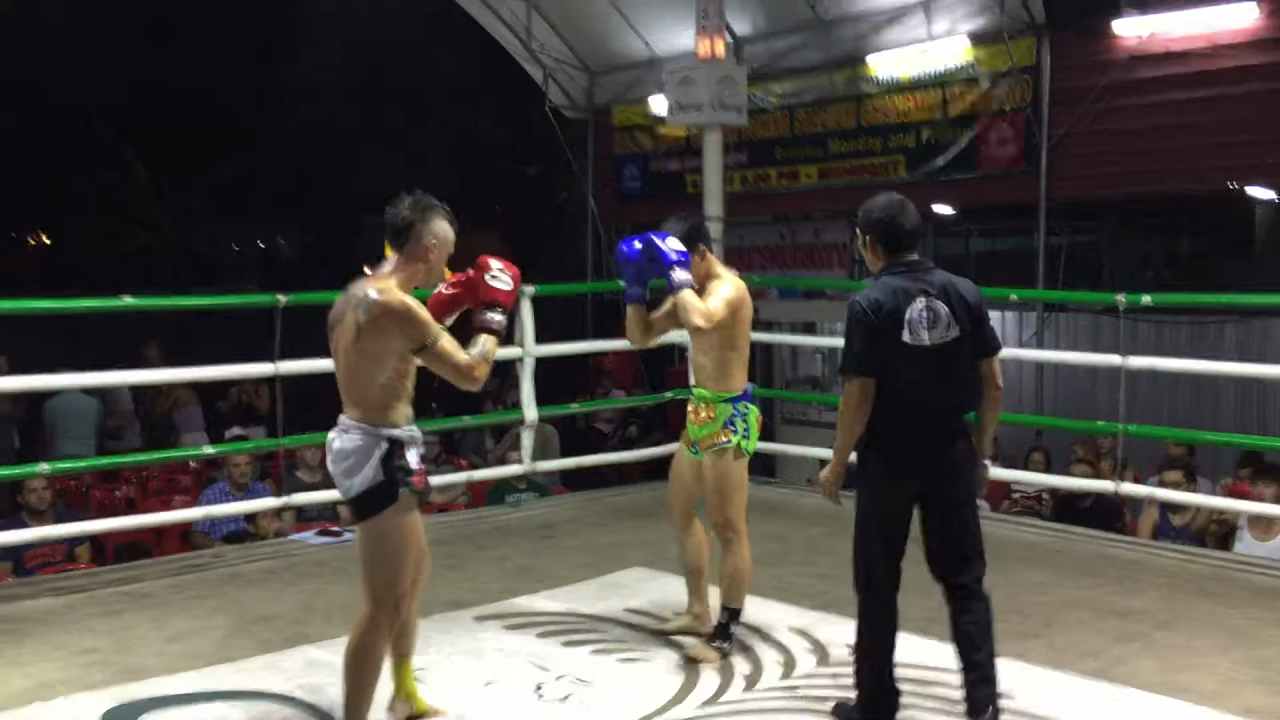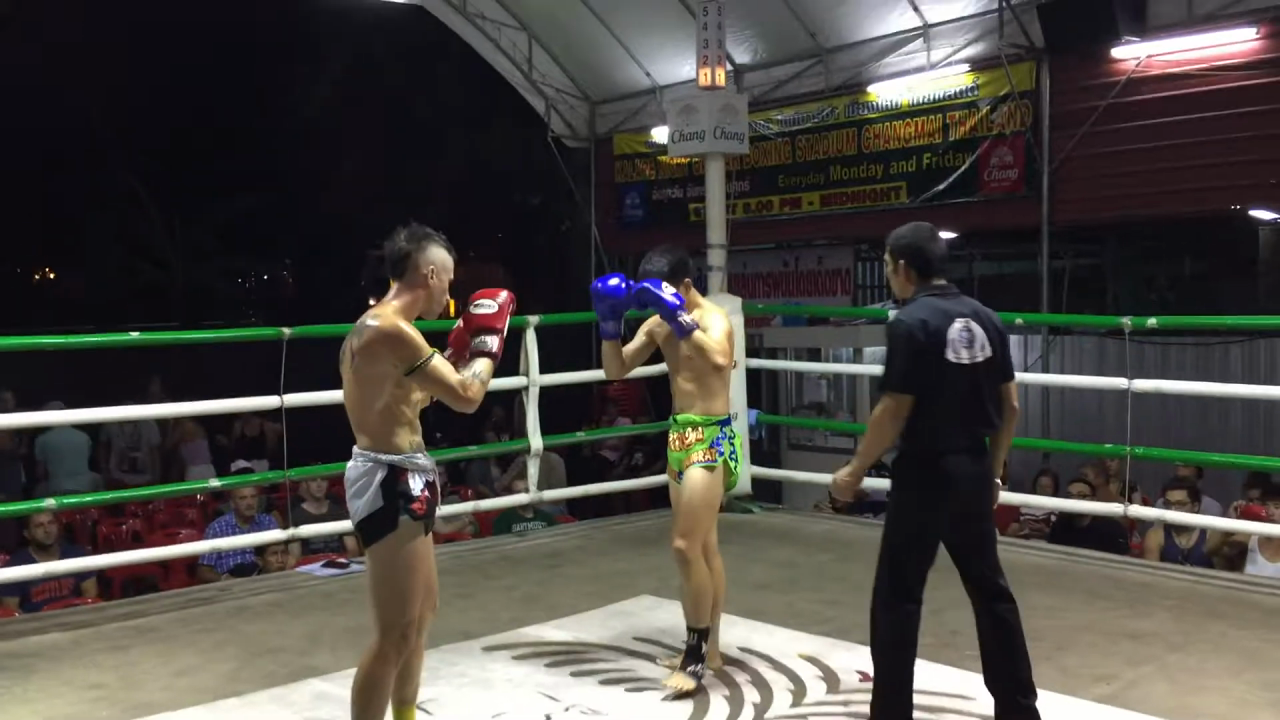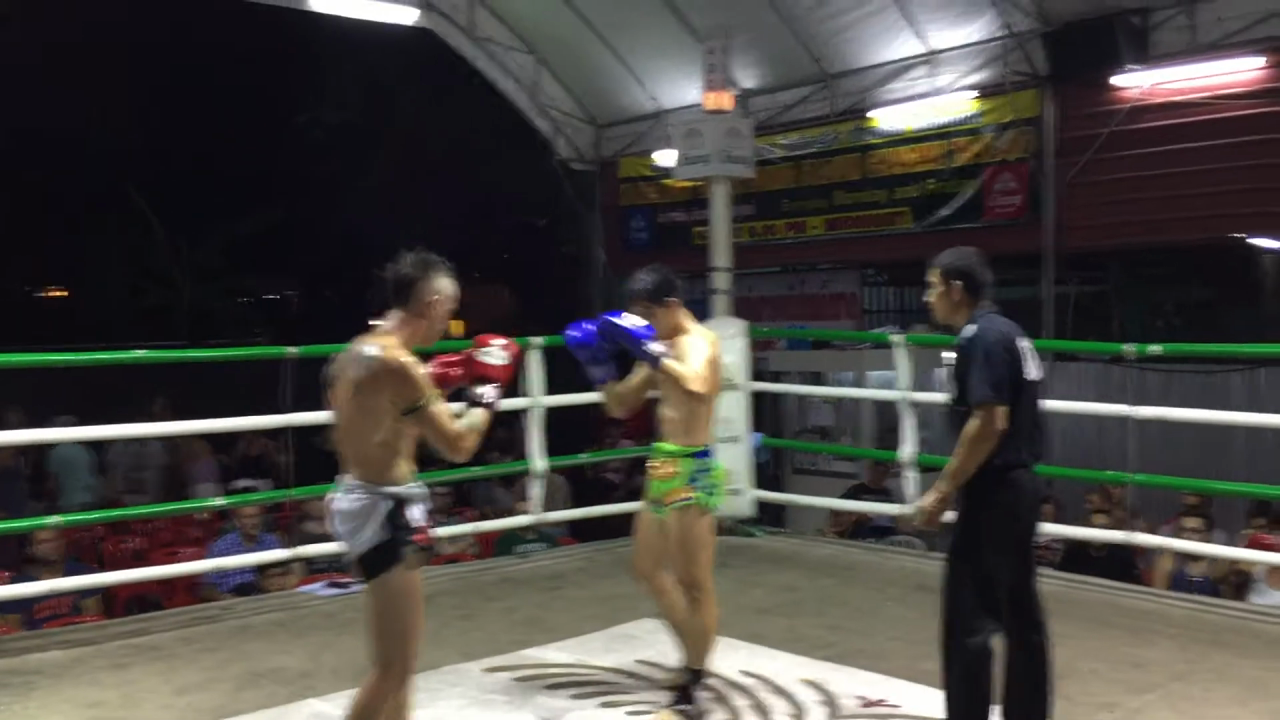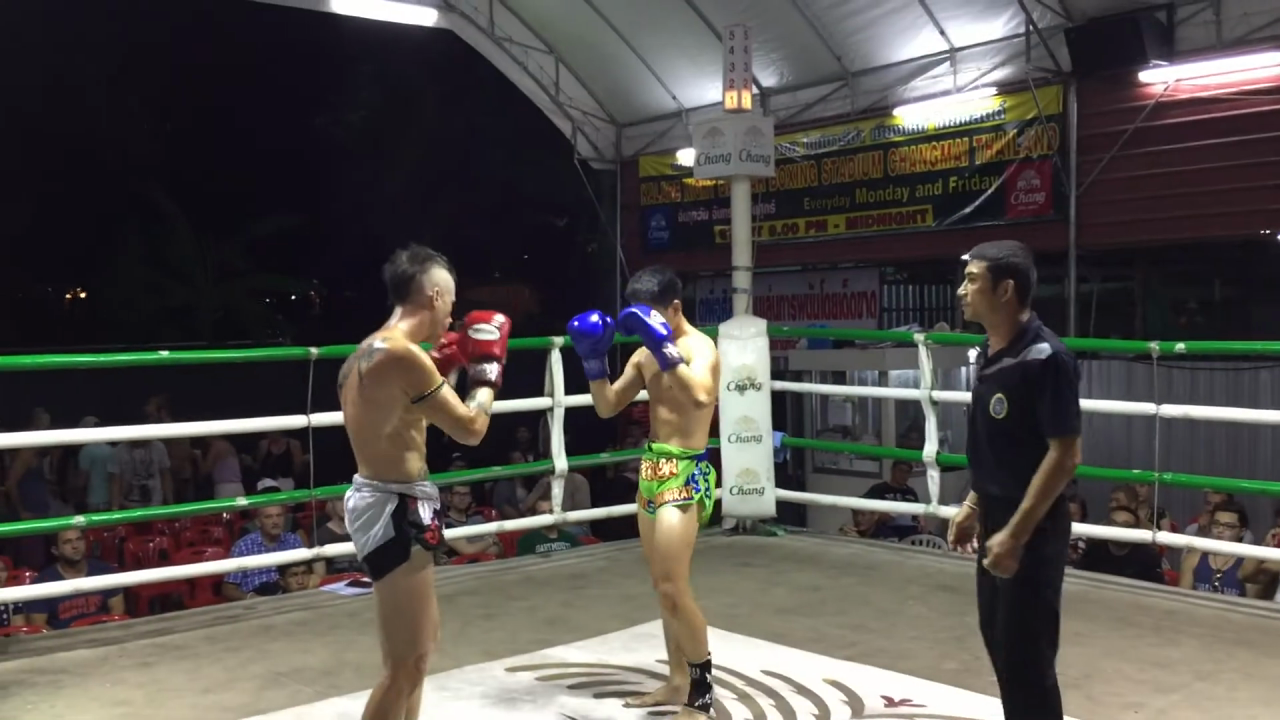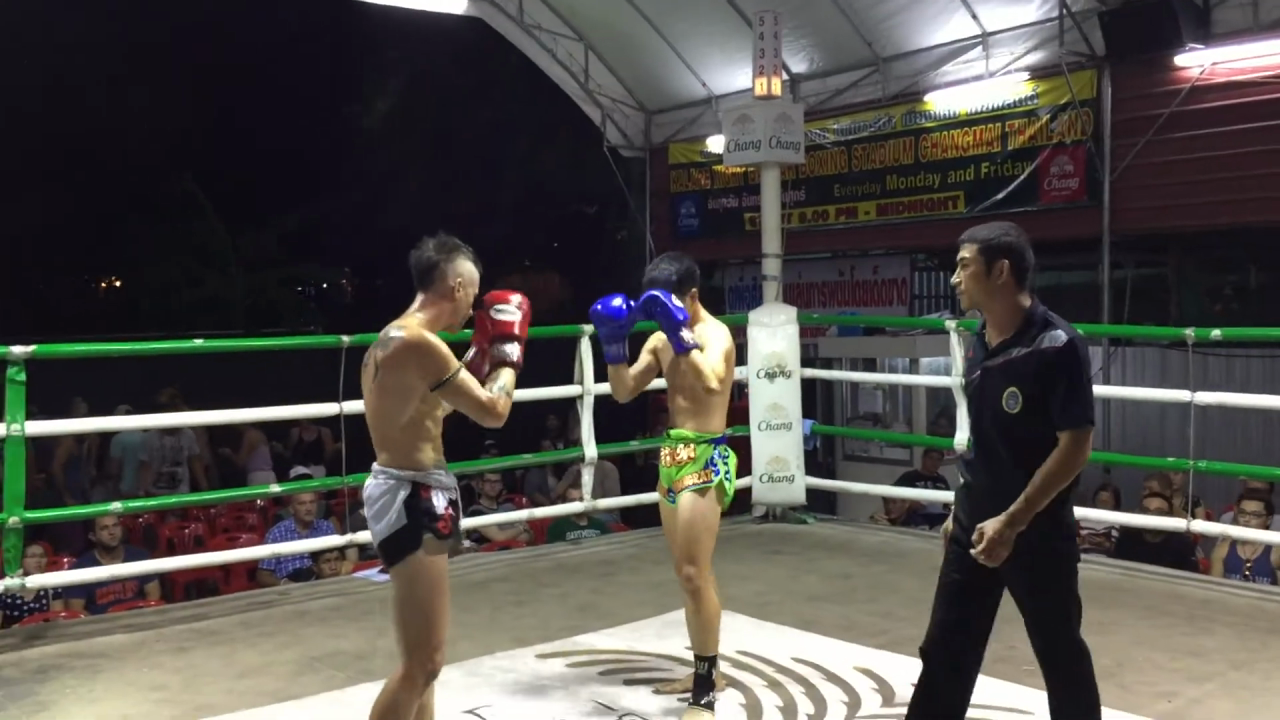
dt=0.5s
person 1, frame 1
left shoulder: (870, 303)
right shoulder: (963, 293)
left elbow: (859, 398)
right elbow: (993, 385)
left wrist: (838, 463)
right wrist: (980, 452)
left hip: (889, 459)
right hip: (950, 454)
left knee: (878, 582)
right knee: (964, 578)
person 1, frame 2
left shoulder: (910, 322)
right shoulder: (985, 318)
left elbow: (894, 412)
right elbow: (1009, 406)
left wrist: (855, 469)
right wrist: (993, 470)
left hip: (924, 475)
right hip: (973, 471)
left knee: (897, 600)
right knee: (990, 590)
person 1, frame 3
left shoulder: (980, 337)
right shoulder: (1008, 334)
left elbow: (990, 423)
left wrist: (941, 490)
left hip: (993, 493)
right hip: (1019, 488)
left knee: (969, 621)
right knee: (1020, 616)
person 1, frame 4
left shoulder: (1045, 357)
right shoulder: (992, 351)
left elbow: (1064, 454)
left wrist: (1017, 533)
right wrist: (973, 504)
left hip: (1031, 527)
right hip: (998, 518)
left knee: (1025, 650)
right knee: (1000, 634)
person 1, frame 5
left shoulder: (1057, 346)
right shoulder: (980, 341)
left elbow: (1074, 448)
left wrist: (1012, 522)
left hip: (1037, 527)
right hip: (975, 518)
left knee: (1060, 653)
right knee: (945, 650)
person 2, frame 1
left shoulder: (356, 294)
right shoulder: (397, 307)
right elbow: (472, 375)
left wrist: (447, 309)
right wrist: (494, 314)
left hip: (361, 441)
right hip: (381, 453)
left knee: (414, 571)
right knee: (386, 602)
person 2, frame 2
left shoulder: (373, 326)
right shoulder: (393, 332)
right elbow: (466, 397)
left wrist: (457, 347)
right wrist: (488, 338)
left hip: (398, 480)
right hip: (391, 482)
left knee: (422, 611)
right knee: (395, 634)
person 2, frame 3
left shoulder: (355, 352)
right shoulder: (396, 365)
right elbow: (458, 445)
left wrist: (430, 383)
right wrist: (486, 388)
left hip: (358, 500)
right hip: (383, 512)
left knee: (401, 649)
right knee: (393, 666)
person 2, frame 4
left shoulder: (370, 351)
right shoulder: (403, 355)
right elbow: (471, 429)
left wrist: (443, 372)
right wrist: (487, 366)
left hip: (381, 501)
right hip: (395, 510)
left knee: (422, 638)
right knee: (405, 665)
person 2, frame 5
left shoulder: (393, 338)
right shoulder: (419, 343)
right elbow: (493, 412)
left wrist: (487, 344)
right wrist: (508, 343)
left hip: (404, 492)
right hip: (412, 499)
left knee: (427, 645)
right knee: (421, 659)
person 3, frame 1
left shoulder: (729, 289)
right shoulder: (689, 291)
left elbow: (700, 322)
right elbow: (639, 336)
left wrist: (676, 273)
right wrist: (634, 285)
left hip: (727, 416)
right hip: (699, 413)
left knee: (728, 529)
right knee: (679, 511)
left ankle: (724, 633)
right ankle: (698, 610)
person 3, frame 2
left shoulder: (713, 318)
right shoulder: (657, 325)
left elbow: (720, 360)
right elbow: (615, 370)
left wrist: (678, 315)
right wrist: (610, 321)
left hip: (711, 440)
right hip: (679, 439)
left knee: (685, 545)
right knee: (703, 547)
left ankle: (695, 659)
right ankle: (706, 647)
person 3, frame 3
left shoulder: (700, 344)
right shoulder: (659, 350)
left elbow: (697, 388)
right elbow: (619, 405)
left wrist: (649, 345)
right wrist: (597, 361)
left hip: (691, 471)
right hip: (662, 468)
left knee: (694, 585)
right knee: (648, 570)
right ankle: (696, 660)
person 3, frame 4
left shoulder: (700, 347)
right shoulder: (644, 355)
left elbow: (701, 396)
right elbow: (606, 407)
left wrist: (665, 346)
right wrist: (593, 359)
left hip: (685, 473)
right hip: (653, 470)
left knee: (672, 588)
right knee: (664, 585)
right ankle: (678, 681)
person 3, frame 5
left shoulder: (714, 334)
right shoulder: (659, 340)
left elbow: (712, 384)
right elbow: (623, 391)
left wrist: (680, 331)
right wrist: (613, 343)
left hip: (706, 460)
right hip: (672, 457)
left knee: (693, 574)
right knee: (692, 573)
right ankle: (706, 671)
